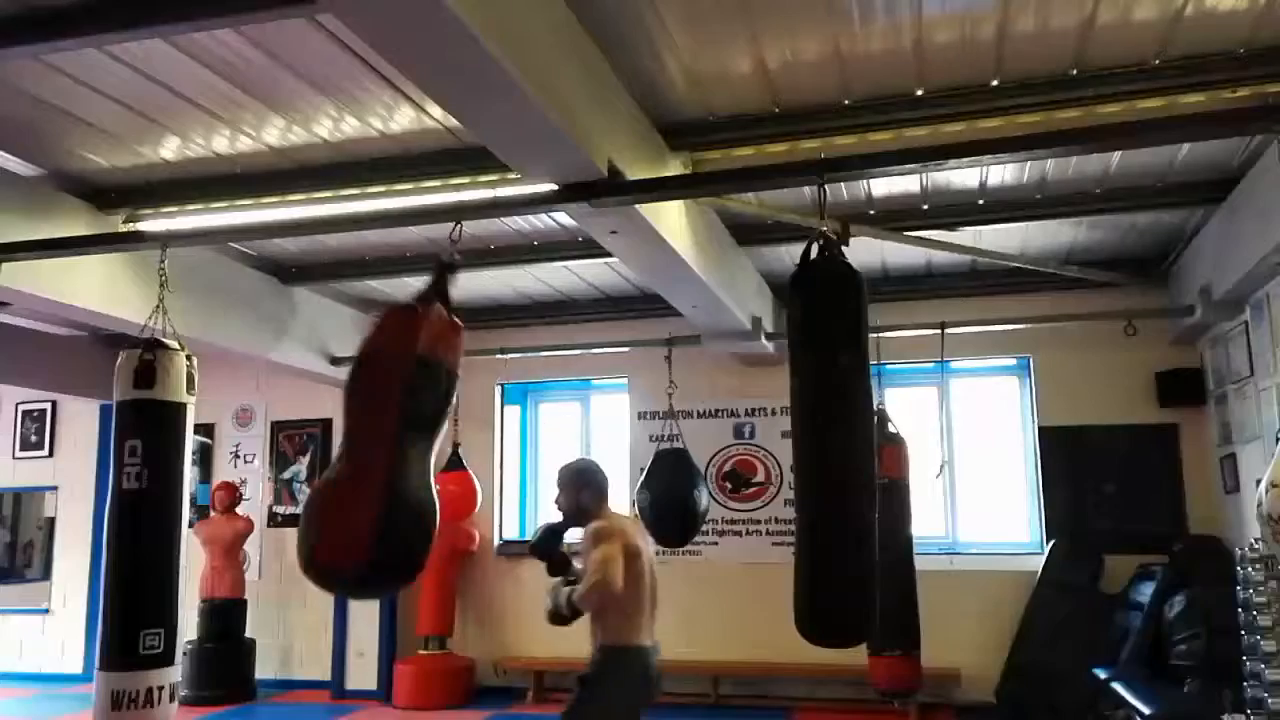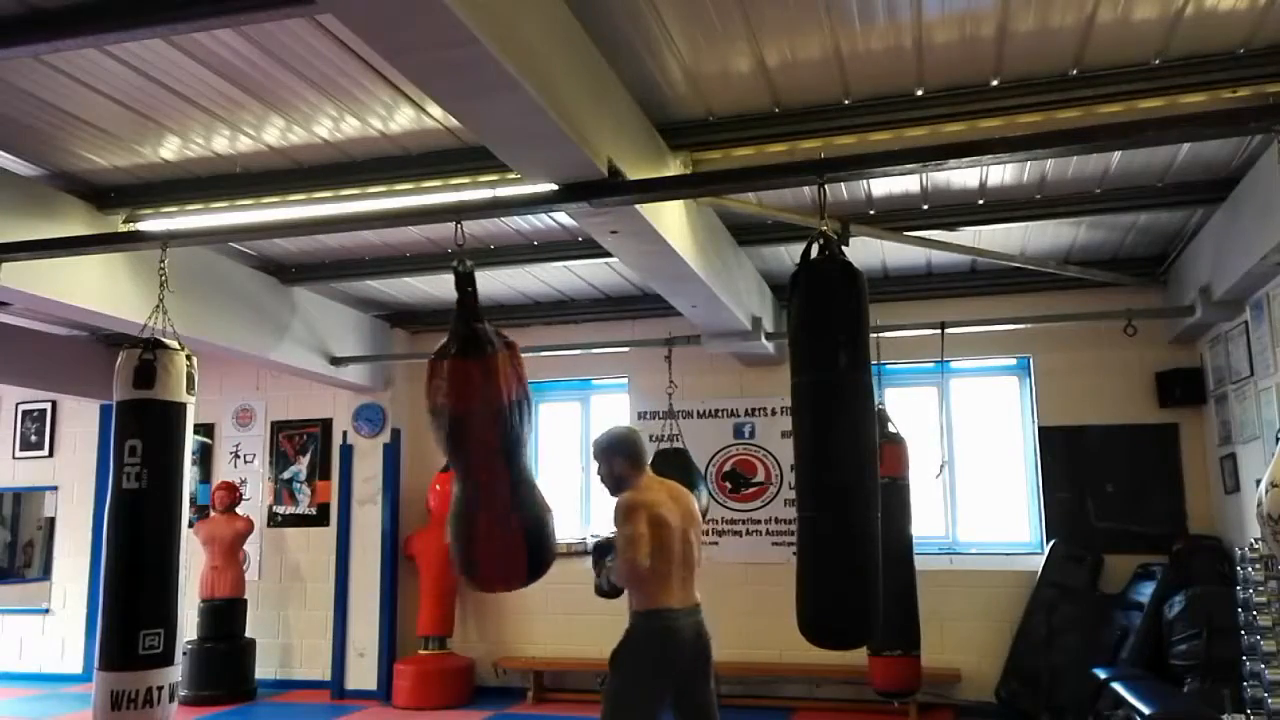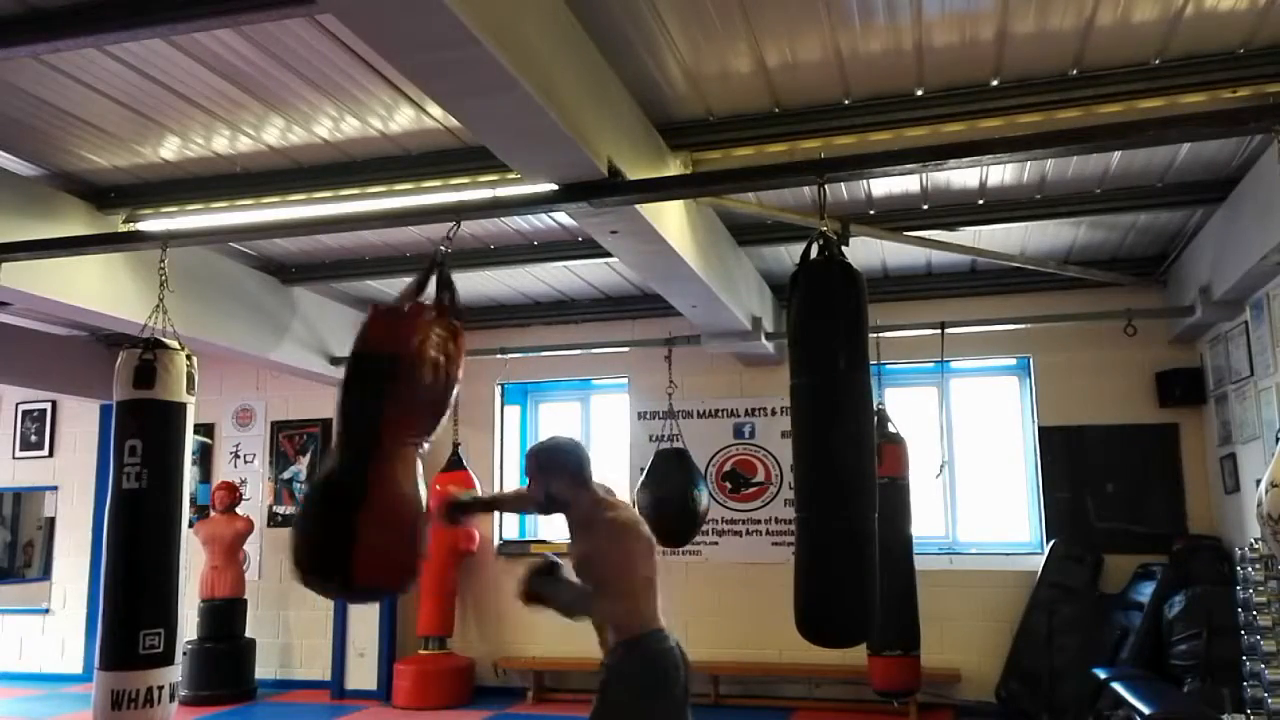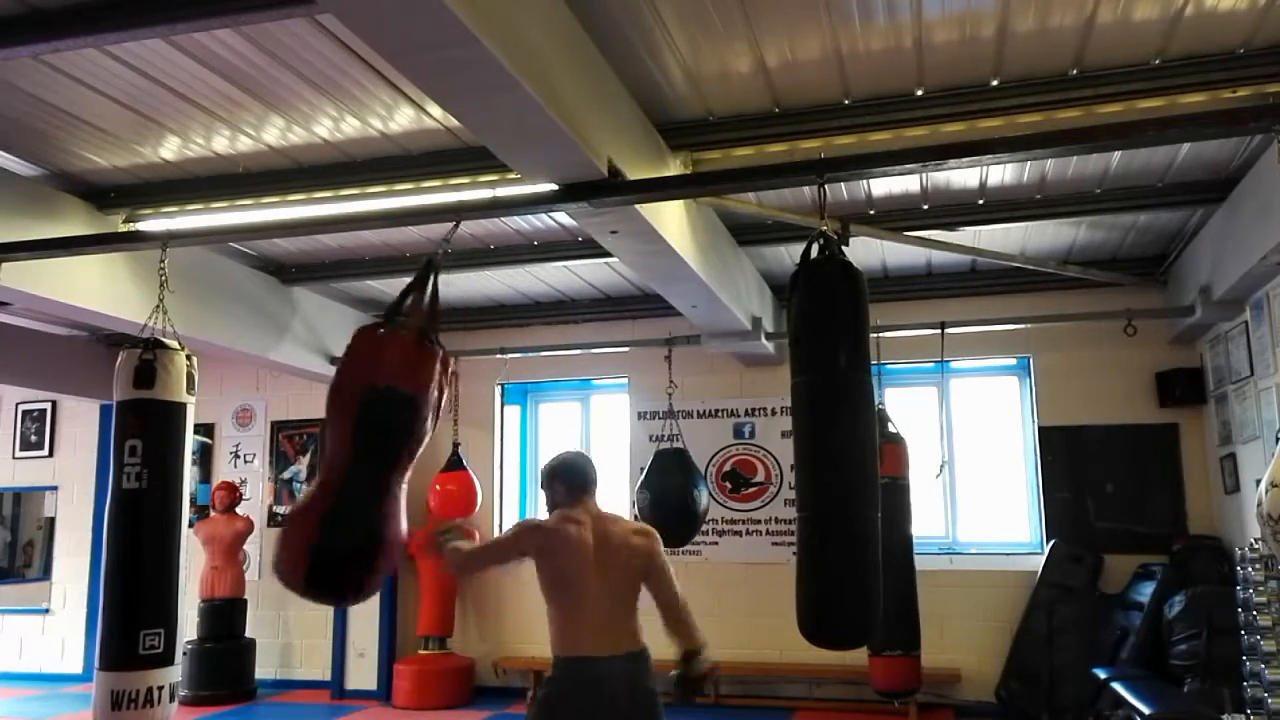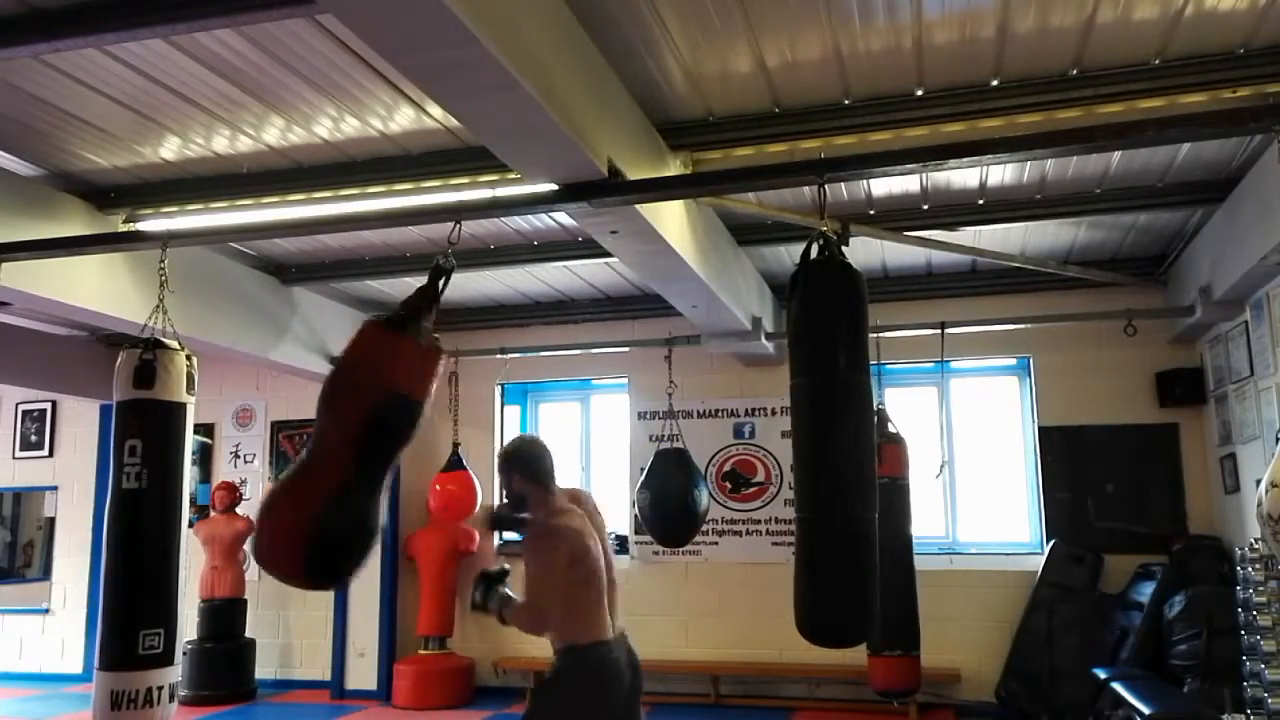
dt=1s
person 1, frame 1
left shoulder: (601, 531)
right shoulder: (630, 528)
left elbow: (601, 590)
left wrist: (566, 595)
left hip: (619, 668)
right hip: (639, 661)
person 1, frame 2
left shoulder: (633, 501)
right shoulder: (683, 496)
left elbow: (630, 567)
left wrist: (609, 572)
left hip: (653, 631)
right hip: (692, 626)
person 1, frame 3
left shoulder: (619, 526)
right shoulder: (595, 497)
left elbow: (634, 615)
left wrist: (558, 592)
right wrist: (478, 503)
left hip: (644, 663)
right hip: (659, 660)
person 1, frame 4
left shoulder: (541, 533)
right shoulder: (642, 537)
left elbow: (463, 562)
right elbow: (675, 610)
left wrist: (449, 542)
right wrist: (694, 662)
left hip: (578, 681)
right hip: (635, 677)
person 1, frame 5
left shoulder: (549, 533)
right shoulder: (581, 501)
left elbow: (536, 617)
left wrist: (496, 596)
left hip: (586, 669)
right hip: (619, 660)
